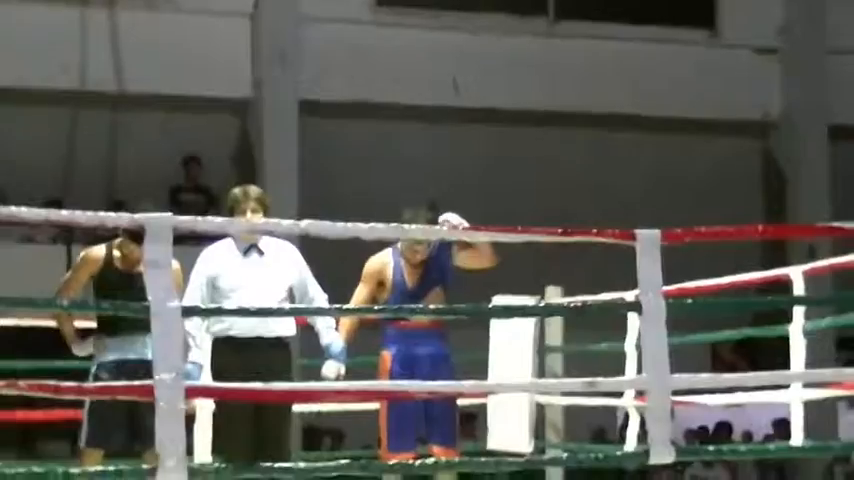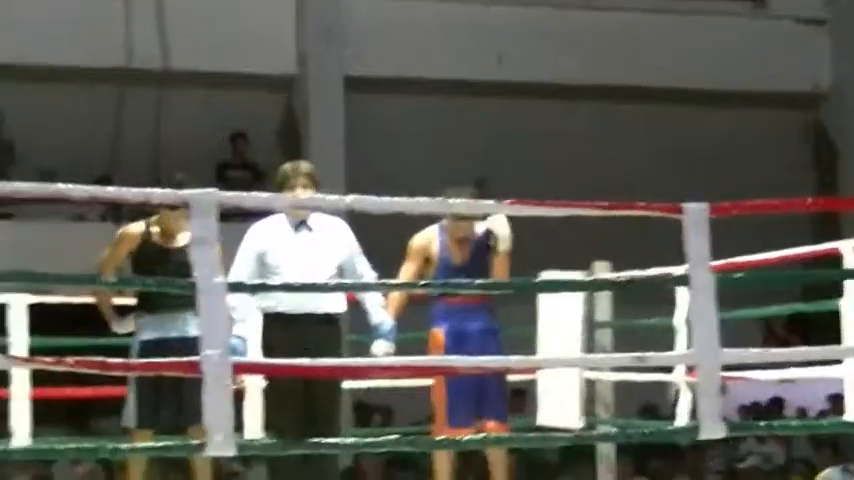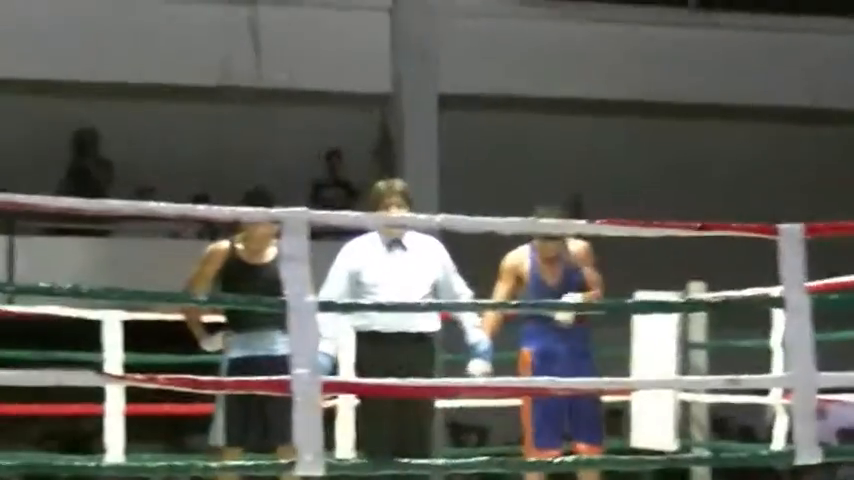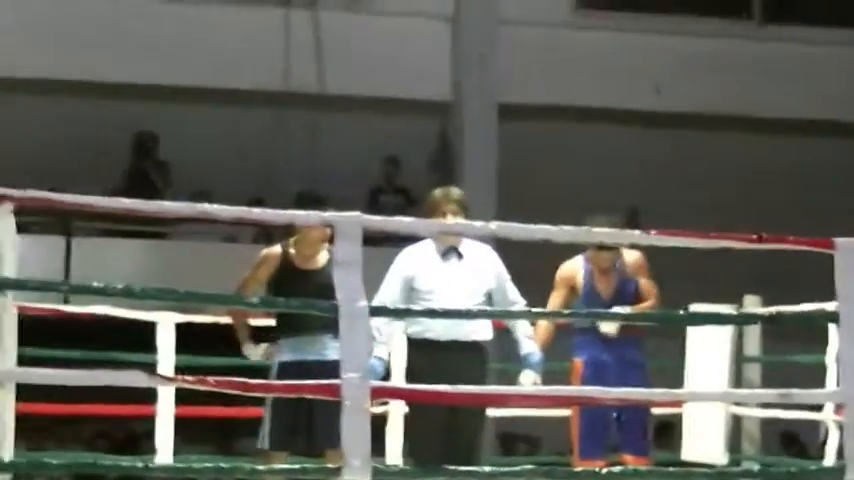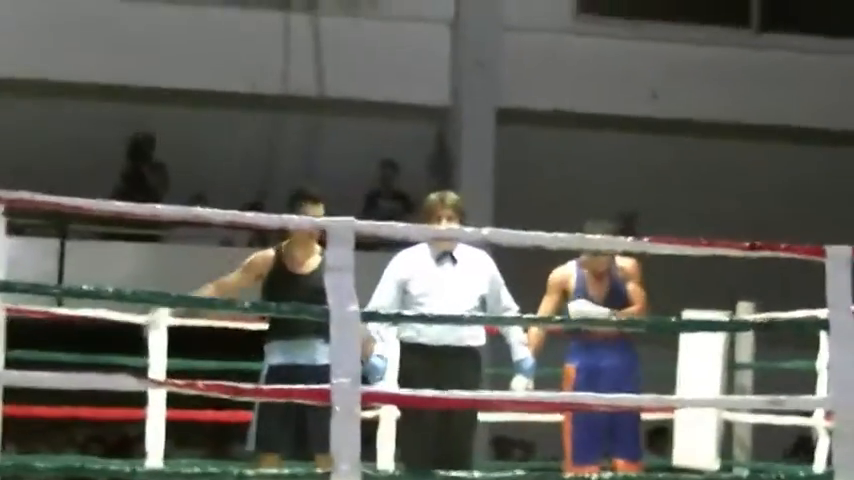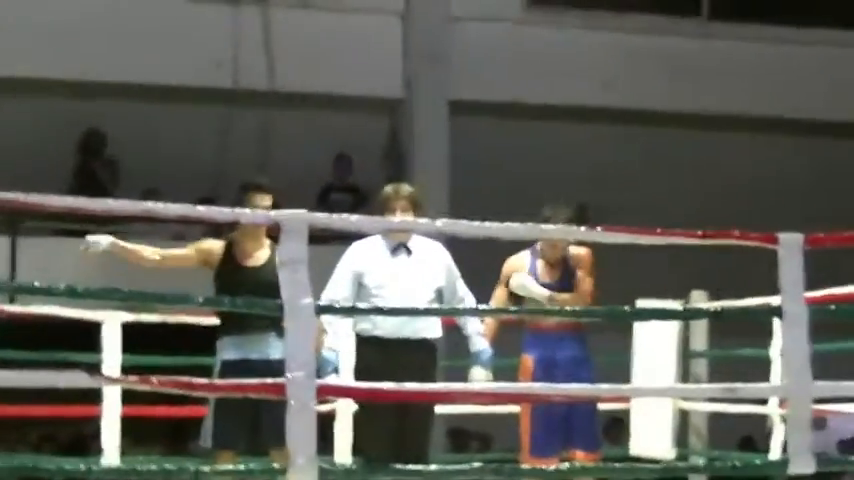
dt=0.2s
person 1, frame 1
left shoulder: (286, 253)
right shoulder: (213, 256)
left elbow: (314, 300)
left wrist: (332, 342)
right wrist: (196, 359)
left hip: (275, 353)
right hip: (230, 354)
left knee: (275, 440)
right knee: (233, 441)
person 1, frame 2
left shoulder: (336, 229)
right shoulder: (262, 231)
left elbow: (363, 277)
right elbow: (240, 285)
left wrist: (382, 322)
left hip: (325, 331)
right hip: (280, 331)
left knee: (325, 418)
right knee: (284, 419)
person 1, frame 3
left shoulder: (431, 248)
right shoulder: (356, 250)
left elbow: (458, 296)
right elbow: (331, 302)
left wrist: (478, 341)
left hip: (418, 350)
right hip: (373, 350)
left knee: (417, 435)
right knee: (376, 437)
person 1, frame 4
left shoulder: (485, 257)
right shoulder: (412, 257)
left elbow: (512, 306)
right elbow: (385, 308)
left wrist: (529, 351)
right wrist: (379, 355)
left hip: (471, 359)
right hip: (425, 357)
left knee: (465, 445)
right knee: (425, 445)
person 1, frame 5
left shoulder: (480, 262)
right shoulder: (406, 260)
left elbow: (506, 311)
right elbow: (380, 311)
left wrist: (523, 358)
left hip: (464, 363)
right hip: (418, 361)
left knee: (458, 449)
right knee: (417, 449)
person 1, frame 6
left shoulder: (436, 253)
right shoulder: (361, 252)
left elbow: (462, 302)
right elbow: (334, 303)
left wrist: (480, 349)
left hip: (420, 356)
right hip: (374, 355)
left knee: (415, 444)
right knee: (374, 443)
person 2, frame 1
left shoulder: (170, 268)
right shoulder: (96, 257)
right elbow: (61, 299)
right wrist: (74, 342)
left hip: (152, 358)
right hip: (109, 356)
left knee: (156, 445)
right knee: (93, 444)
person 2, frame 2
right shoulder: (135, 235)
right elbow: (101, 275)
left wrist: (230, 334)
right wrist: (114, 319)
left hip: (192, 333)
right hip: (149, 333)
left knee: (199, 422)
right knee: (142, 424)
person 2, frame 3
right shoulder: (222, 253)
right elbow: (190, 296)
left wrist: (317, 351)
right wrist: (203, 337)
left hip: (281, 353)
right hip: (239, 352)
left knee: (287, 441)
right knee: (232, 441)
person 2, frame 4
right shoulder: (274, 258)
right wrist: (246, 343)
left hip: (330, 359)
right hip: (288, 357)
left knee: (335, 445)
right knee: (278, 446)
person 2, frame 5
right shoulder: (266, 260)
right elbow: (219, 289)
left wrist: (371, 357)
left hip: (320, 362)
right hip: (279, 361)
left knee: (325, 450)
right knee: (269, 450)
person 2, frame 6
right shoulder: (216, 251)
right elbow: (159, 257)
right wrist: (112, 244)
left hip: (274, 356)
right hip: (232, 356)
left knee: (280, 445)
right knee: (225, 448)
person 3, frame 1
left shoulder: (442, 253)
right shoulder: (381, 263)
left elbow: (489, 260)
right elbow: (355, 309)
left wrist: (464, 229)
left hip: (434, 346)
right hip: (398, 348)
left knee: (443, 434)
right knee: (397, 434)
person 3, frame 2
left shoulder: (486, 233)
right shoulder: (425, 240)
left elbow: (501, 279)
right elbow: (402, 287)
left wrist: (503, 244)
left hip: (482, 322)
right hip: (447, 323)
left knee: (494, 407)
right knee: (448, 411)
person 3, frame 3
left shoulder: (579, 251)
right shoulder: (517, 260)
left elbow: (599, 292)
right elbow: (497, 308)
left wrist: (578, 300)
left hip: (575, 343)
right hip: (538, 344)
left knee: (587, 431)
right knee: (539, 432)
person 3, frame 4
left shoulder: (634, 262)
right shoulder: (571, 270)
left elbow: (654, 302)
right elbow: (549, 318)
left wrist: (626, 313)
left hip: (628, 355)
right hip: (590, 357)
left knee: (636, 442)
right knee: (588, 442)
person 3, frame 5
left shoulder: (627, 268)
right shoulder: (564, 275)
left elbow: (640, 309)
left wrist: (602, 313)
left hip: (620, 359)
right hip: (582, 360)
left knee: (627, 441)
right knee: (580, 443)
person 3, frame 6
left shoulder: (581, 256)
right shoulder: (518, 264)
left elbow: (583, 301)
right elbow: (495, 311)
left wrist: (542, 293)
left hip: (574, 349)
right hip: (538, 349)
left knee: (583, 429)
right knee: (537, 433)
